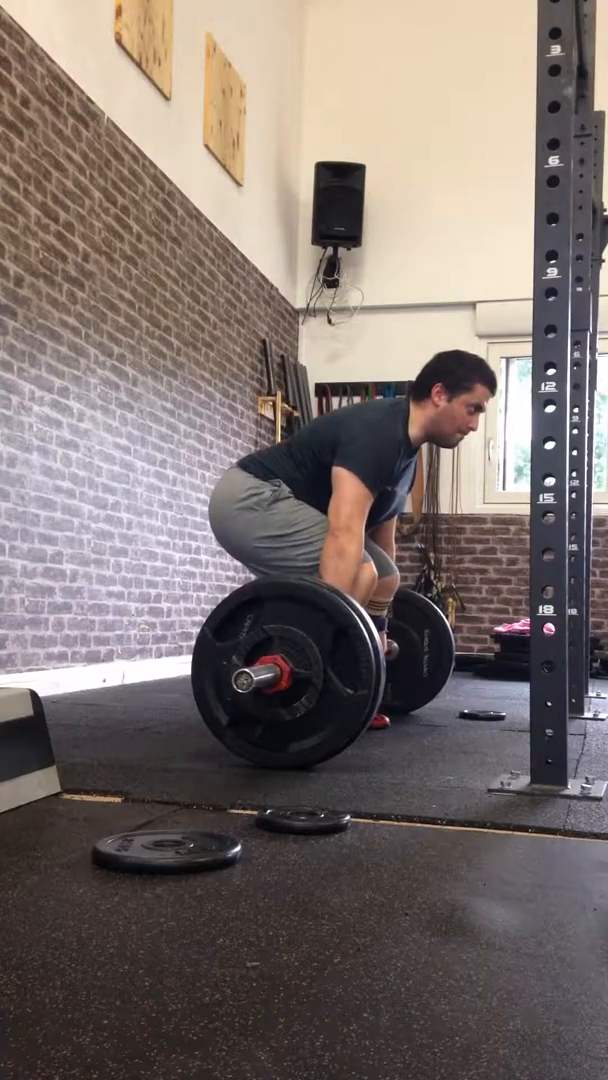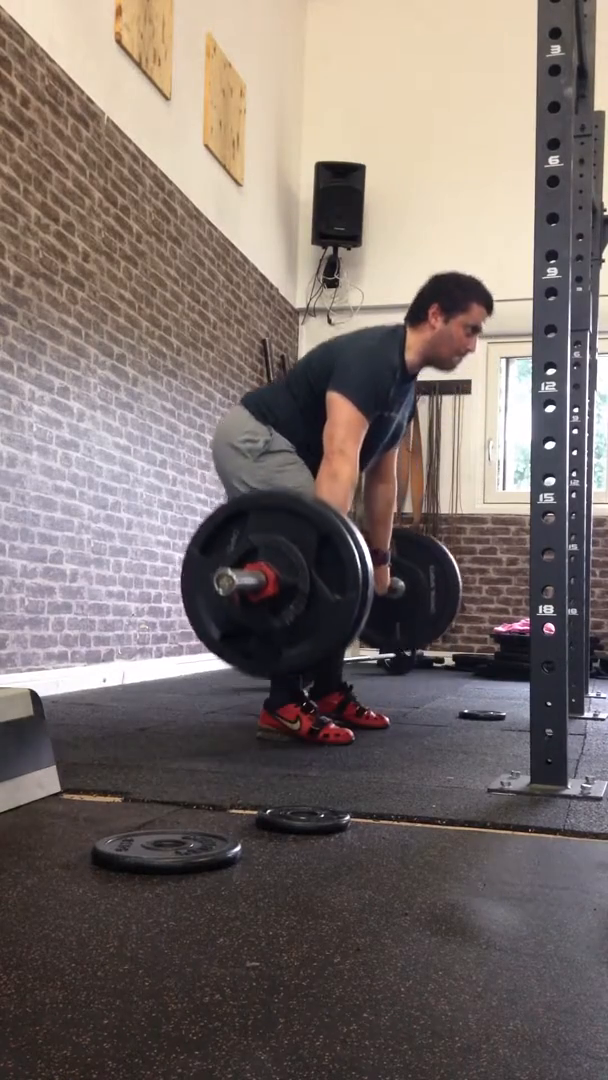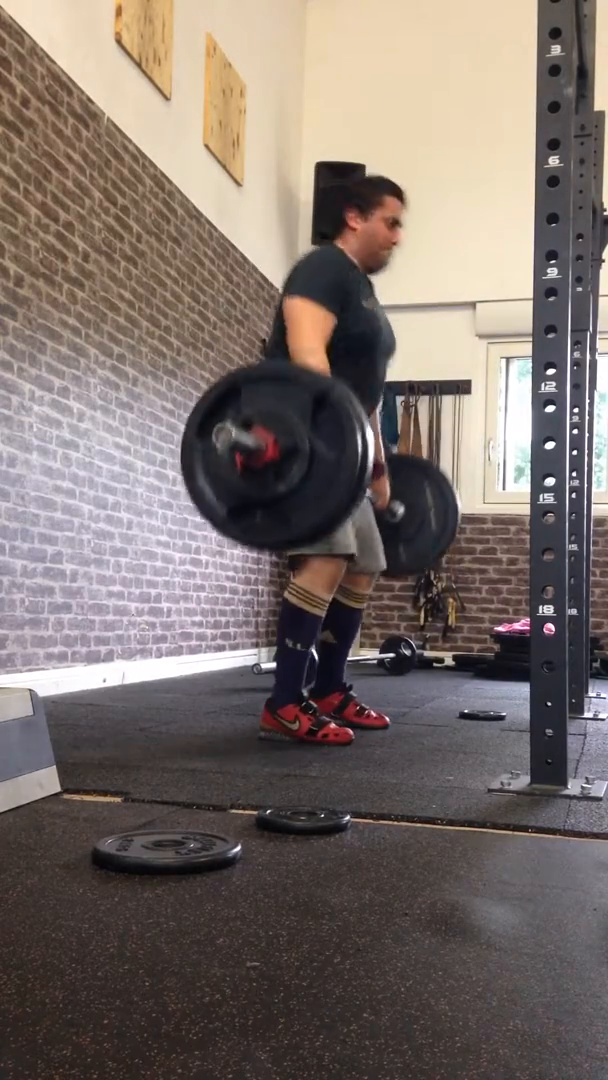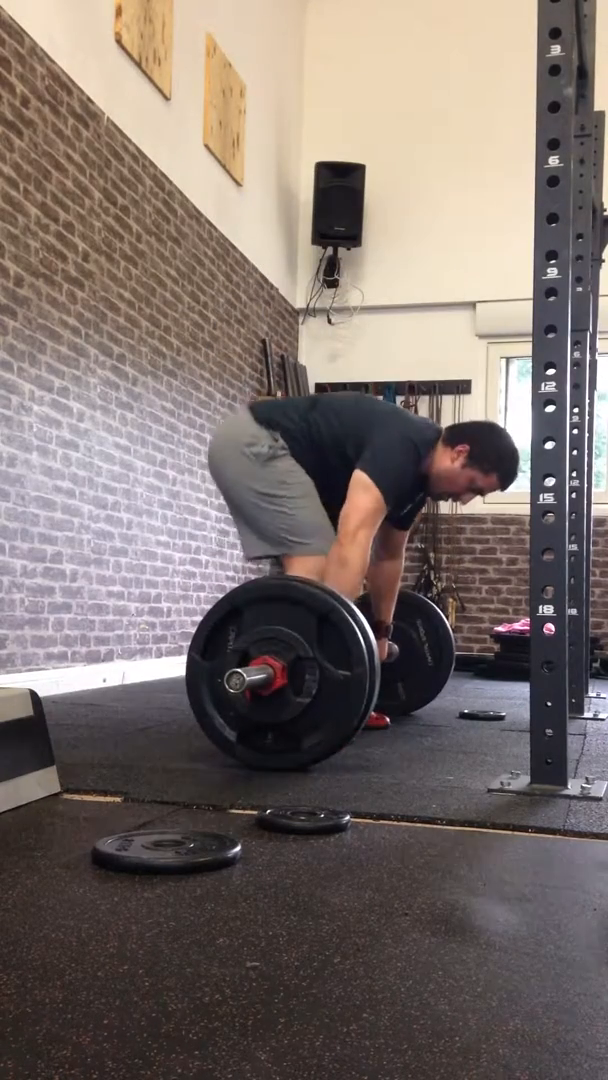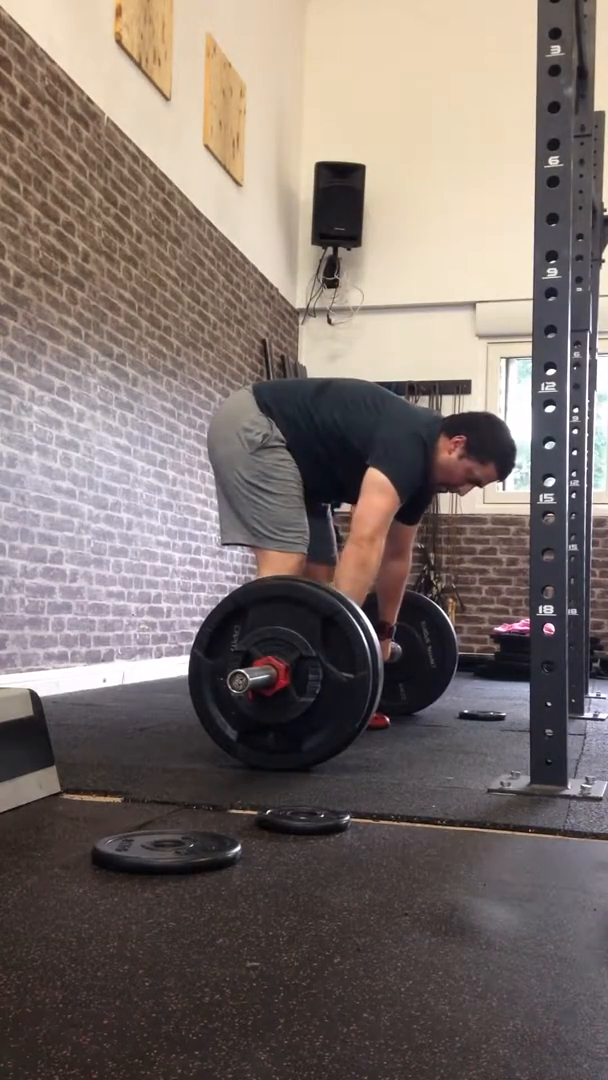
dt=1s
person 1, frame 1
left shoulder: (404, 450)
right shoulder: (377, 433)
left elbow: (381, 537)
right elbow: (345, 534)
left wrist: (379, 629)
left hip: (271, 503)
right hip: (249, 499)
left knee: (385, 578)
right knee: (356, 573)
person 1, frame 2
left shoulder: (404, 380)
right shoulder: (370, 360)
left elbow: (382, 475)
right elbow: (340, 459)
left wrist: (380, 558)
left hip: (287, 451)
right hip: (255, 440)
left ankle: (329, 693)
right ankle: (284, 706)
person 1, frame 3
left shoulder: (362, 290)
right shoulder: (325, 269)
left elbow: (364, 391)
right elbow: (307, 350)
left wrist: (378, 470)
left knee: (361, 570)
right knee: (322, 557)
left ankle: (329, 694)
right ankle: (284, 704)
person 1, frame 4
left shoulder: (417, 474)
right shoulder: (402, 448)
left elbow: (389, 557)
right elbow: (353, 539)
left wrist: (381, 631)
left hip: (263, 447)
right hip: (251, 440)
left knee: (335, 573)
right knee: (313, 560)
person 1, frame 5
left shoulder: (421, 470)
right shoulder: (408, 443)
left elbow: (396, 556)
right elbow: (368, 539)
left wrist: (384, 633)
right hip: (252, 426)
left knee: (319, 572)
right knee: (285, 563)
